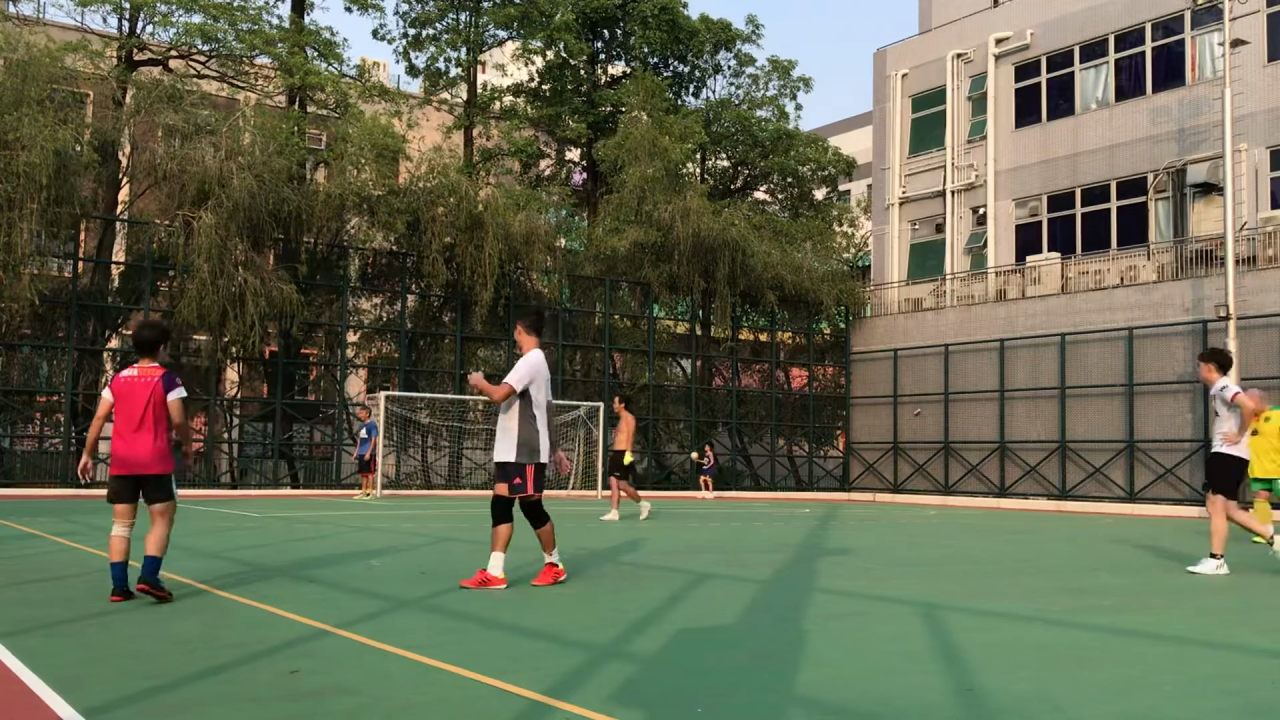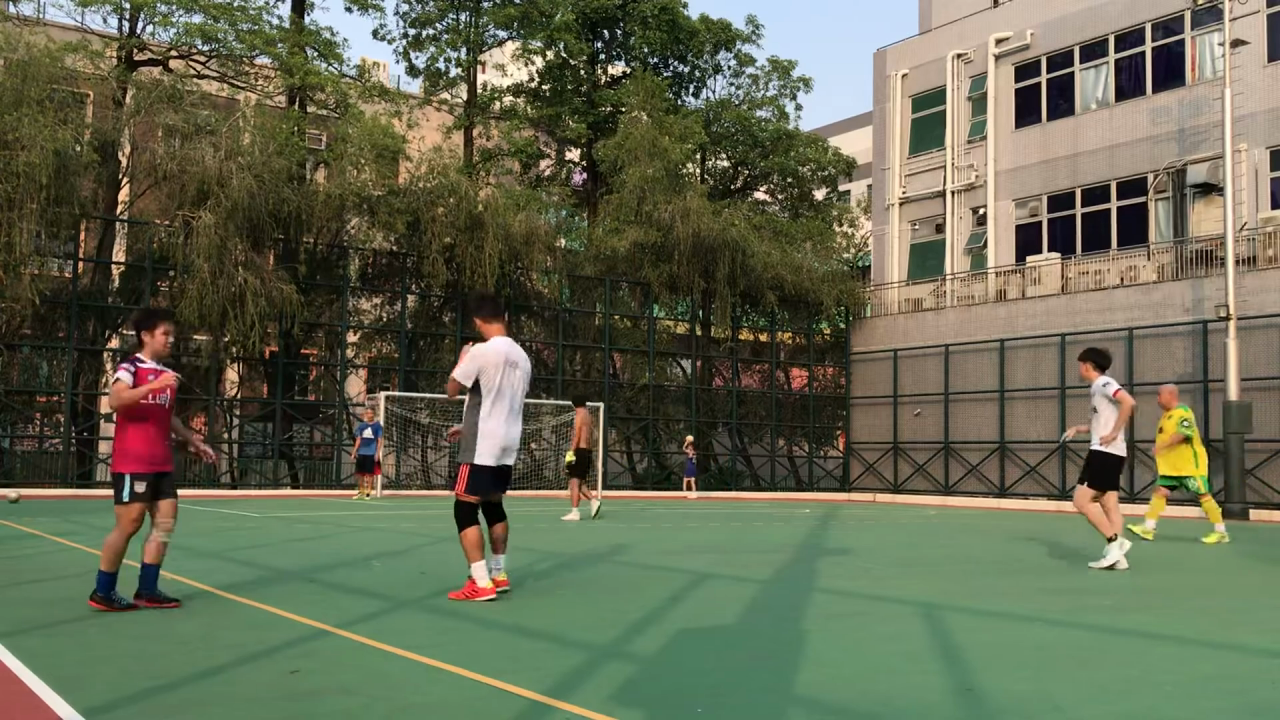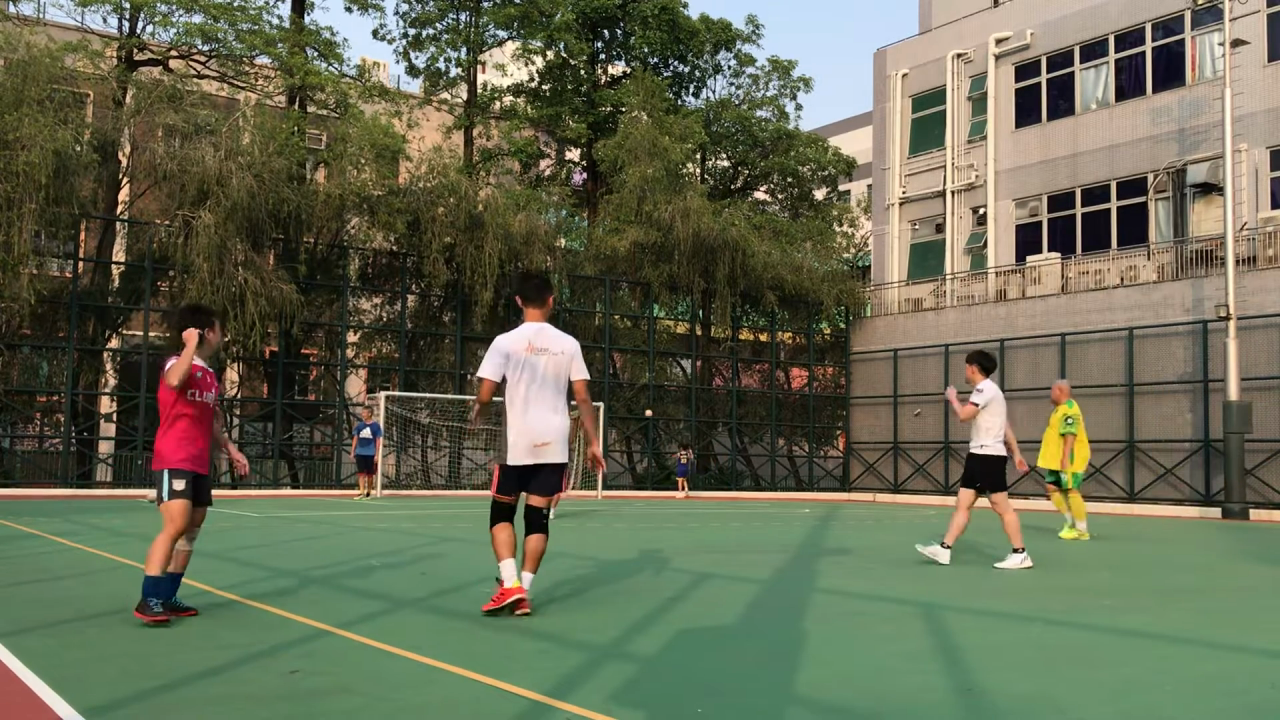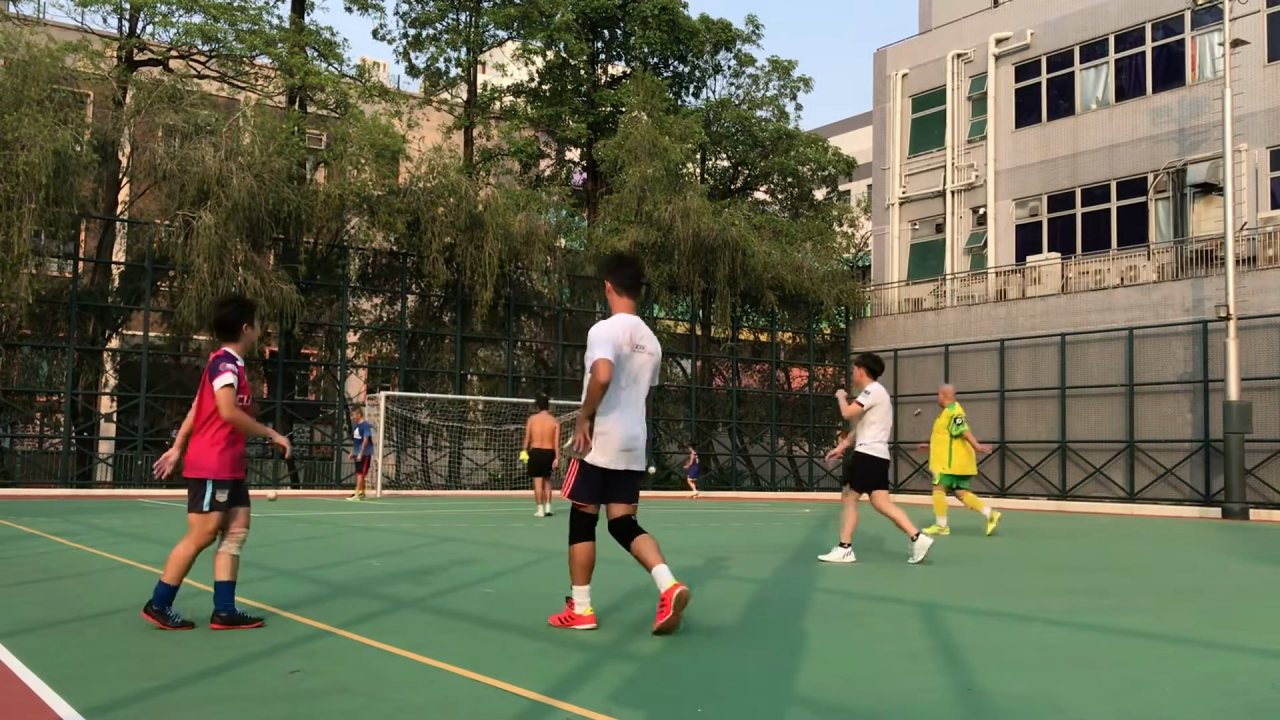
dt=0.7s
person 1, frame 1
left shoulder: (530, 361)
right shoulder: (534, 362)
left elbow: (499, 395)
right elbow: (548, 410)
left wrist: (479, 382)
right wrist: (555, 449)
left hip: (526, 450)
right hip: (511, 449)
left knee: (531, 506)
right knee: (499, 504)
left ankle: (554, 564)
right ankle: (494, 573)
person 1, frame 2
left shoulder: (480, 352)
right shoulder: (522, 357)
left elbow: (452, 389)
left wrist: (462, 359)
left hip: (482, 445)
right hip: (508, 445)
left knee: (465, 509)
right knee: (494, 507)
left ankle: (481, 583)
right ankle: (498, 572)
person 1, frame 3
left shoulder: (505, 342)
right shoulder: (569, 344)
left elbow: (485, 395)
right elbow: (583, 398)
left wrist: (478, 408)
right wrist: (593, 442)
left hip: (518, 443)
right hip: (554, 444)
left knee: (501, 512)
right knee: (537, 516)
left ankle: (509, 584)
right ankle: (521, 592)
person 1, frame 4
left shoulder: (605, 329)
right shoulder: (651, 339)
left elbow: (602, 376)
left wrist: (584, 418)
left hip: (601, 442)
right hip: (634, 446)
left knee: (583, 522)
right knee: (623, 524)
left ankle: (580, 609)
right ankle: (669, 585)
person 2, frame 1
left shoulder: (118, 379)
right shoulder: (168, 379)
left elbow: (99, 418)
right elbow: (178, 421)
left wrist: (87, 454)
right wrist: (187, 445)
left hip: (121, 462)
right hip: (156, 462)
left knee: (122, 524)
right knee: (162, 520)
left ankle: (119, 585)
right ankle: (149, 576)
person 2, frame 2
left shoulder: (166, 374)
right shoulder: (129, 367)
right elbow: (117, 400)
left wrist: (194, 441)
right wrist: (153, 384)
left hip: (161, 463)
right hip: (132, 462)
left knee: (165, 522)
right knee: (128, 525)
left ankle: (147, 589)
right ankle: (102, 592)
person 2, frame 3
left shoulder: (211, 374)
right shoulder: (176, 362)
right elbow: (174, 381)
left wrist: (231, 449)
right wrist: (190, 344)
left hip: (200, 463)
right hip: (174, 460)
left knee: (191, 531)
right knee: (175, 527)
left ankle: (167, 598)
right ankle: (149, 600)
person 2, frame 4
left shoulder: (227, 363)
right shoulder: (225, 363)
left elbow: (197, 409)
right elbow: (228, 412)
left wrist: (177, 449)
right wrist: (272, 434)
left hip: (227, 466)
right hip: (212, 466)
left knee: (237, 532)
right knee: (201, 536)
left ankle: (225, 610)
right ankle: (159, 604)
person 3, frame 1
left shoulder: (1223, 387)
right shoulder: (1220, 389)
left elbow: (1249, 406)
right elbow: (1251, 409)
left wrist: (1238, 435)
right wrist: (1238, 431)
left hip: (1227, 456)
right hip: (1223, 455)
left knee: (1216, 508)
right knee: (1229, 511)
left ankle: (1216, 560)
person 3, frame 2
left shoulder: (1104, 383)
right shoulder: (1097, 388)
left elbow: (1129, 402)
left wrist: (1114, 433)
right wrist: (1076, 429)
left hip: (1105, 452)
right hip: (1106, 453)
left knee: (1081, 500)
right knee: (1109, 505)
left ankle: (1114, 541)
right ankle: (1117, 556)
person 3, frame 3
left shoulder: (984, 388)
right shoulder: (988, 389)
left elbow: (963, 415)
right elbow: (1006, 427)
left wrist: (952, 398)
right wrist: (1016, 454)
left hip: (988, 455)
right hip: (979, 455)
left knee: (1002, 506)
right knee: (962, 504)
left ankle: (1020, 555)
right ankle: (944, 549)
person 3, frame 4
left shoulder: (872, 391)
right shoulder: (875, 392)
left elbow: (848, 413)
right elbow: (859, 426)
left wrist: (841, 397)
right wrist: (840, 448)
left hip: (867, 454)
right hip: (878, 456)
left knee: (849, 500)
right knee: (883, 504)
left ankle: (844, 549)
right ankle: (918, 539)
